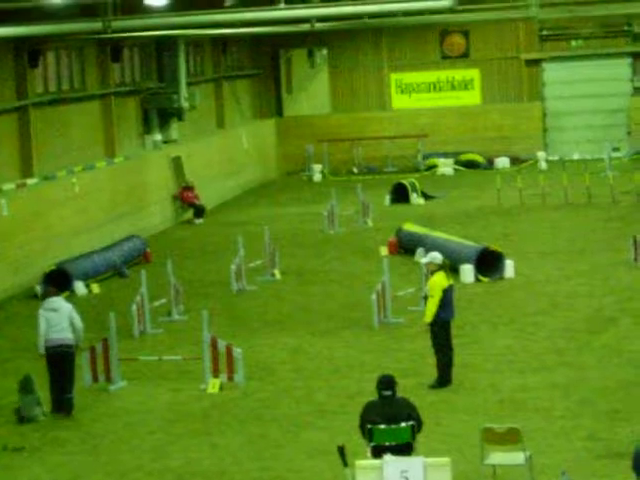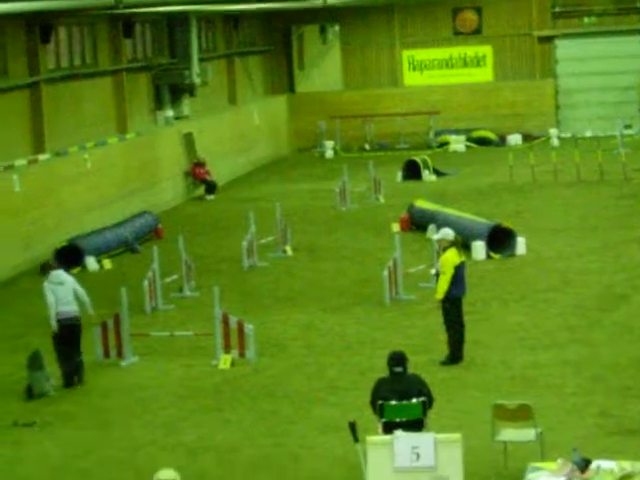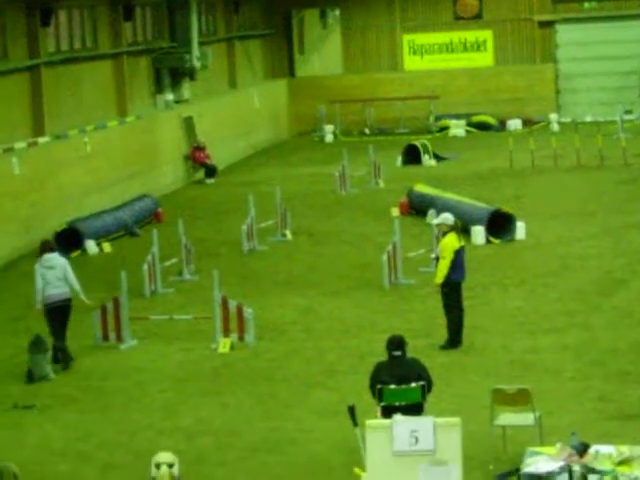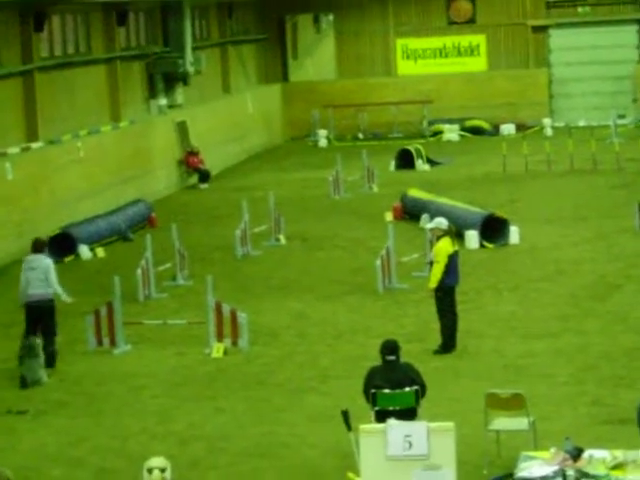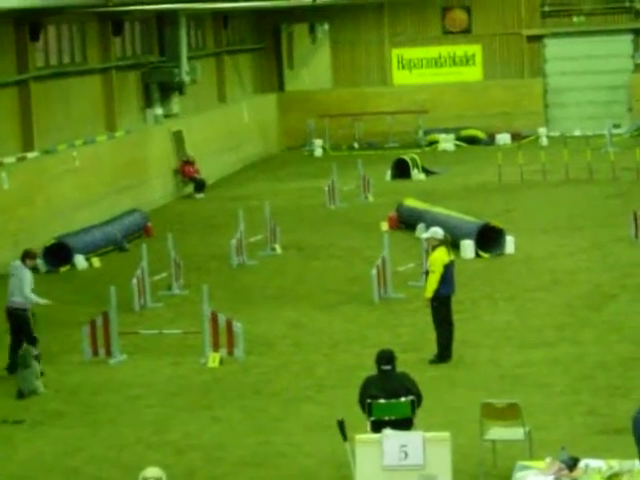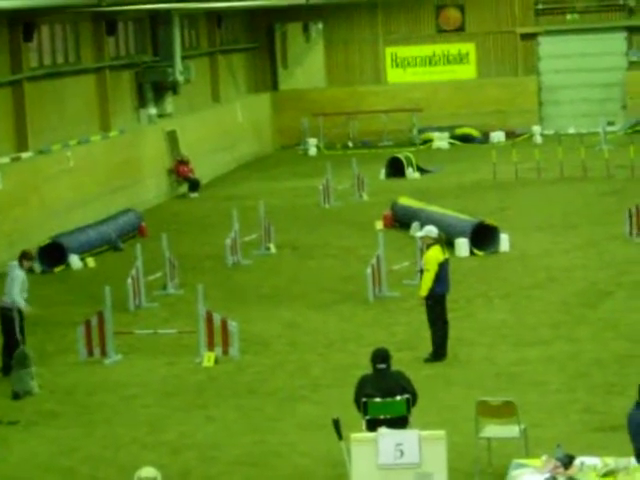
dt=0.4s
person 1, frame 1
left shoulder: (435, 280)
right shoulder: (445, 276)
left elbow: (433, 302)
left wrist: (427, 319)
left hip: (438, 318)
right hip: (446, 316)
left knee: (440, 349)
right knee: (446, 347)
left ankle: (442, 380)
right ankle: (447, 377)
person 1, frame 2
left shoulder: (447, 257)
right shoulder: (457, 252)
left elbow: (445, 278)
left wrist: (439, 296)
left hip: (450, 295)
right hip: (458, 293)
left knee: (451, 325)
right knee: (458, 324)
left ankle: (454, 356)
right ankle: (458, 354)
person 1, frame 3
left shoulder: (447, 241)
right shoulder: (457, 237)
left elbow: (444, 263)
left wrist: (438, 280)
left hip: (449, 280)
right hip: (457, 278)
left knee: (451, 310)
right knee: (457, 308)
left ankle: (453, 341)
right ankle: (457, 338)
person 1, frame 4
left shoulder: (441, 246)
right shoulder: (451, 241)
left elbow: (438, 267)
left wrist: (432, 284)
left hip: (443, 284)
right hip: (451, 282)
left knee: (444, 314)
right knee: (451, 312)
left ankle: (446, 345)
right ankle: (451, 343)
person 1, frame 5
left shoulder: (437, 256)
right shoulder: (446, 251)
left elbow: (434, 277)
left wrist: (428, 294)
left hip: (439, 294)
right hip: (447, 292)
left knee: (440, 325)
right knee: (447, 323)
left ankle: (442, 355)
right ankle: (447, 353)
person 1, frame 6
left shoulder: (431, 254)
right shoulder: (441, 249)
left elbow: (428, 275)
left wrist: (423, 293)
left hip: (434, 292)
right hip: (441, 290)
left knee: (435, 323)
right knee: (442, 321)
left ankle: (437, 354)
right ankle: (442, 351)
person 2, frame 1
left shoulder: (43, 310)
right shoulder: (67, 306)
left elbow: (42, 331)
right elbow: (79, 326)
left wrist: (41, 349)
right wrist: (78, 342)
left hip: (51, 346)
right hip: (67, 344)
left knee: (54, 378)
right knee: (67, 378)
left ankle: (56, 407)
right ankle: (67, 407)
person 2, frame 2
left shoulder: (47, 283)
right shoulder: (69, 278)
left elbow: (51, 303)
right elbow: (82, 294)
left wrist: (53, 323)
right wrist: (90, 309)
left hip: (60, 318)
right hip: (74, 316)
left knee: (62, 351)
right knee: (75, 349)
left ankle: (69, 380)
right ankle: (78, 374)
person 2, frame 3
left shoulder: (39, 265)
right shoulder: (62, 261)
left elbow: (39, 286)
right elbow: (71, 279)
left wrist: (39, 303)
right wrist: (81, 295)
left hip: (50, 301)
right hip: (65, 299)
left knee: (56, 332)
right knee: (61, 330)
left ankle: (66, 357)
right ankle: (57, 357)
person 2, frame 4
left shoulder: (26, 263)
right shoulder: (47, 262)
left elbow: (23, 284)
right elbow: (52, 282)
left wrist: (23, 299)
right wrist: (63, 295)
left hip: (31, 301)
right hip: (46, 300)
left knee: (30, 331)
right knee: (49, 333)
right ankle: (50, 361)
person 2, frame 5
left shoulder: (15, 269)
right shoulder: (25, 273)
right elbow: (26, 293)
right wrist: (39, 300)
left hip: (11, 308)
right hip: (22, 309)
left knee: (15, 339)
right knee: (31, 339)
left ankle: (12, 367)
person 2, frame 6
left shoulder: (16, 270)
right shoulder: (19, 274)
right elbow: (14, 294)
right wrist: (23, 306)
right hip: (12, 309)
right knee: (18, 341)
